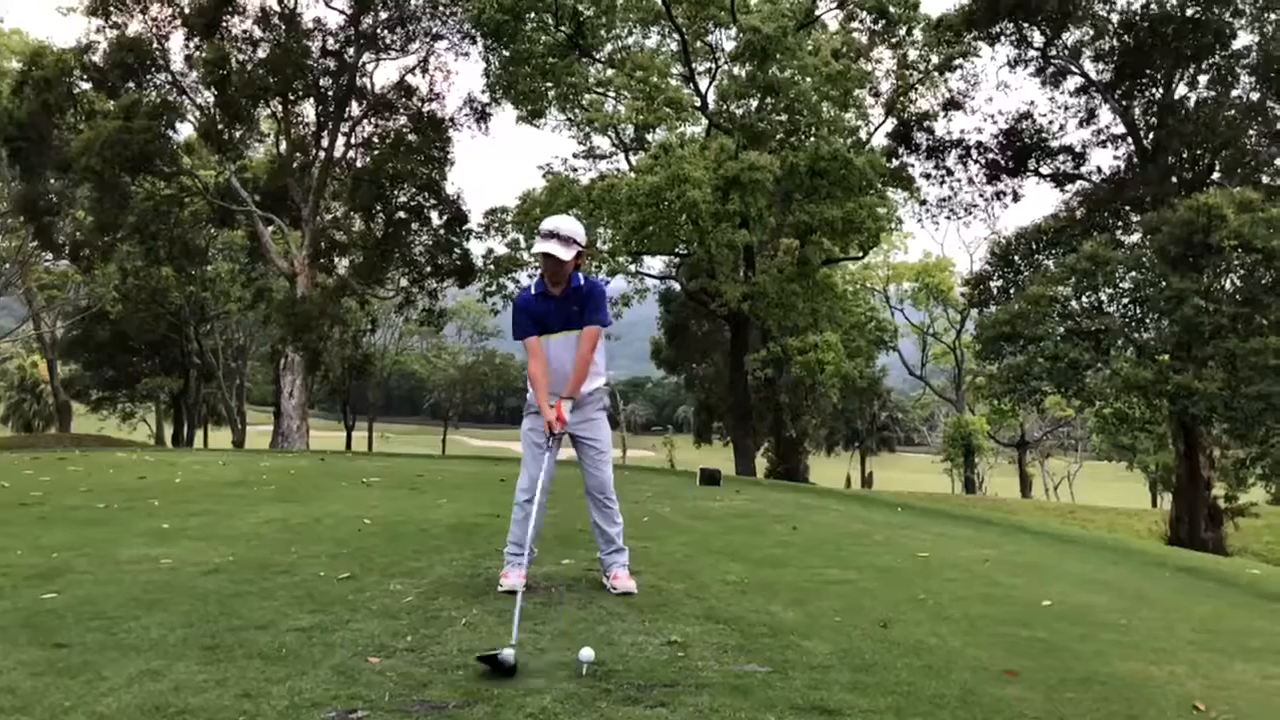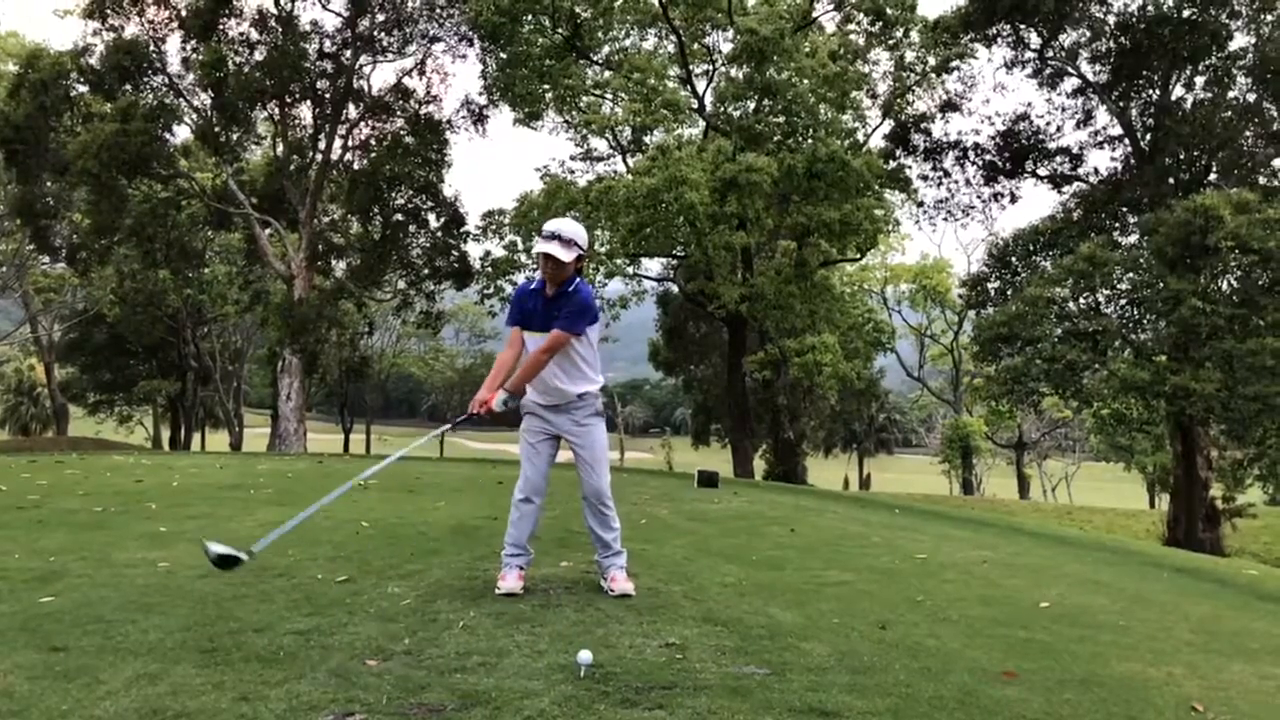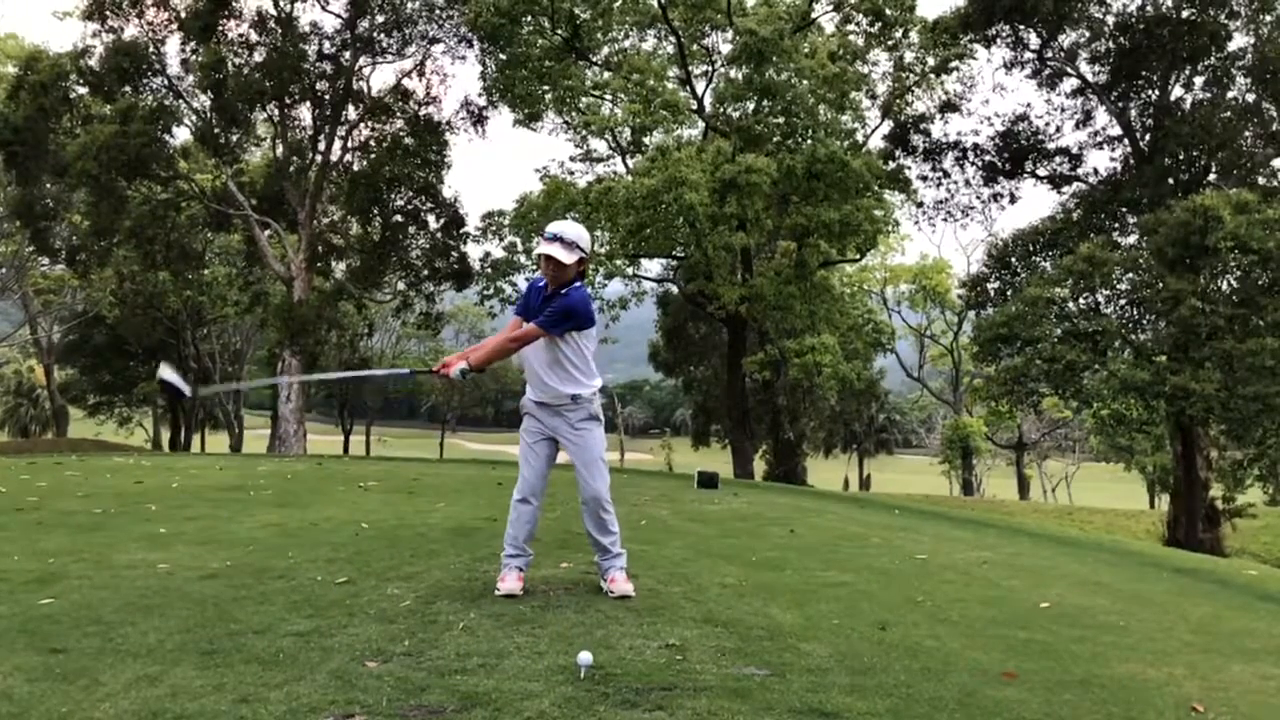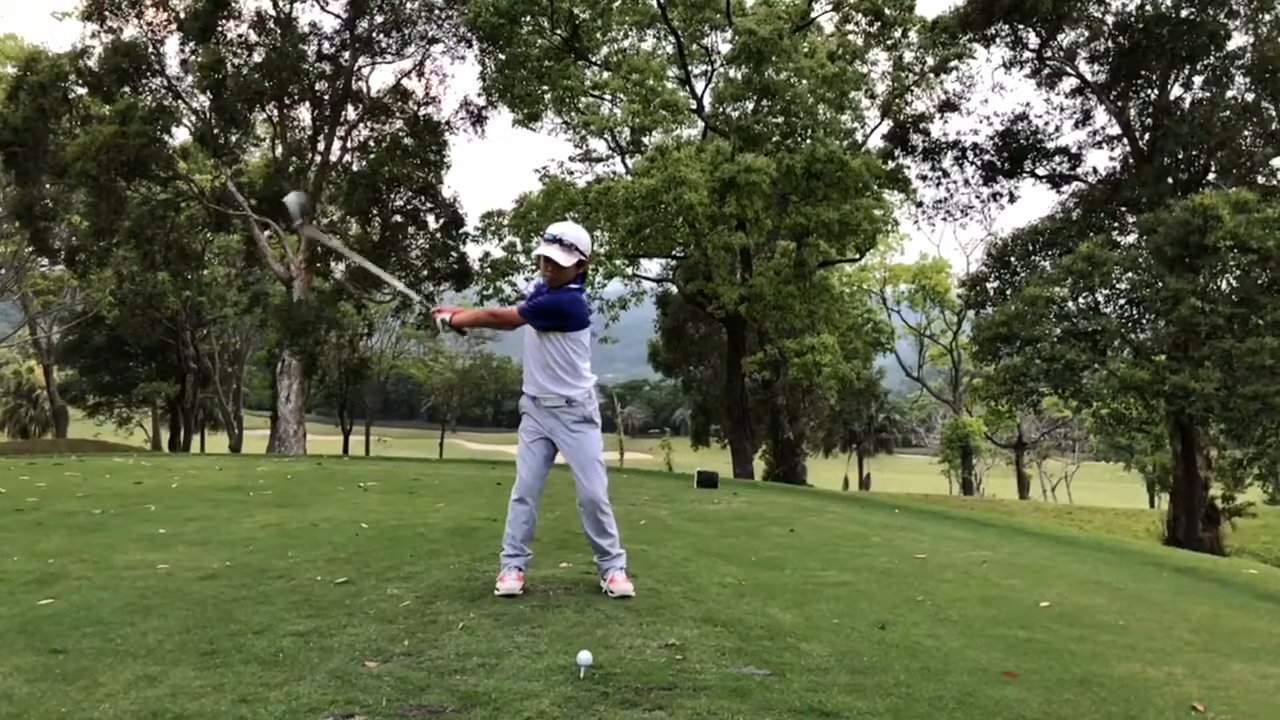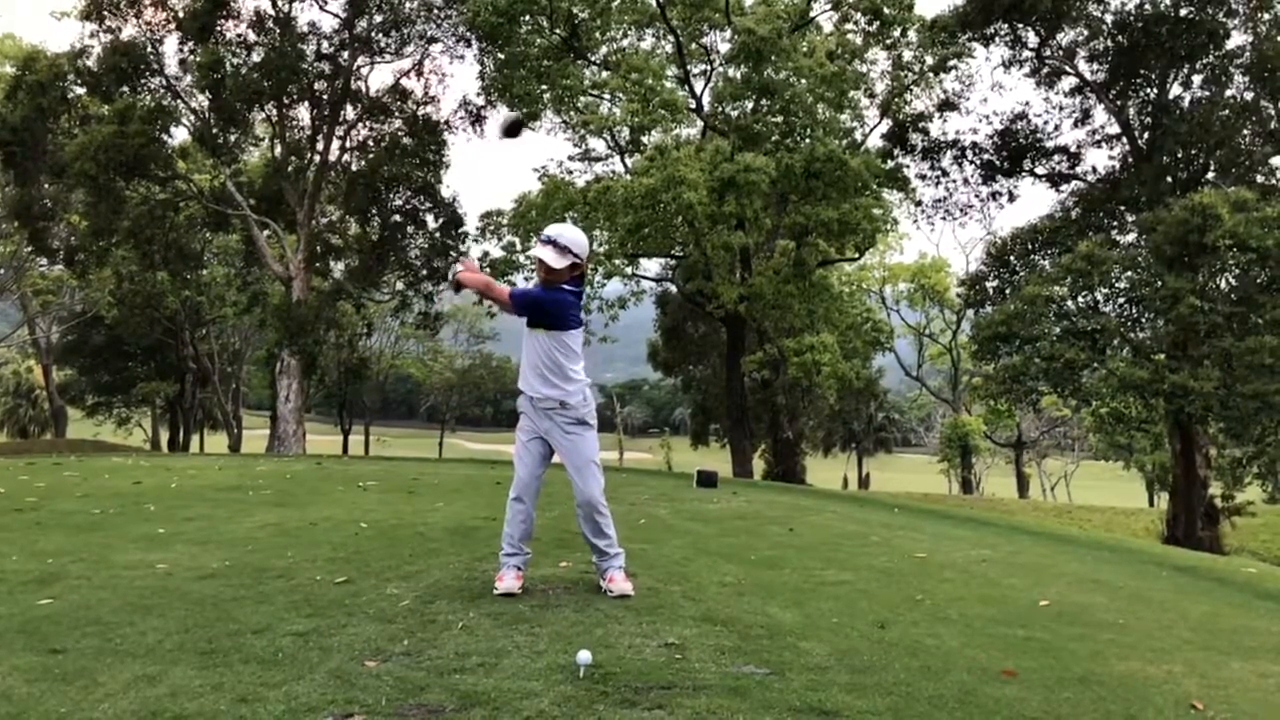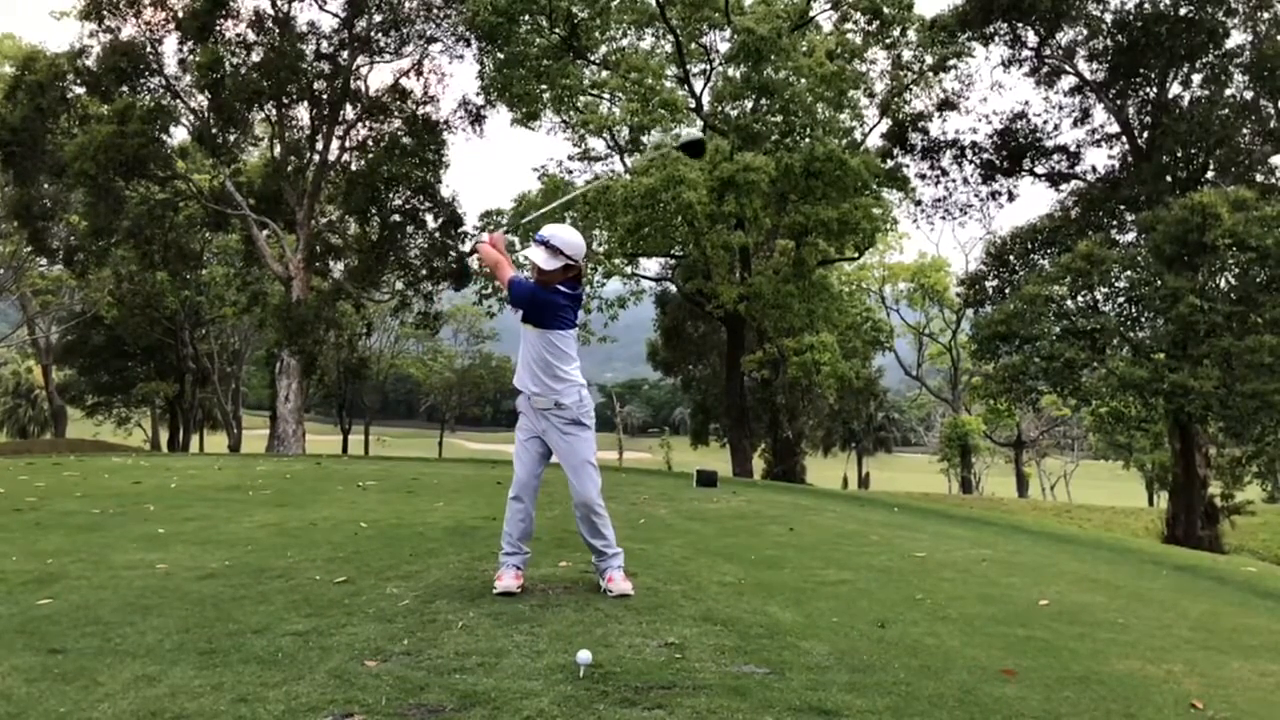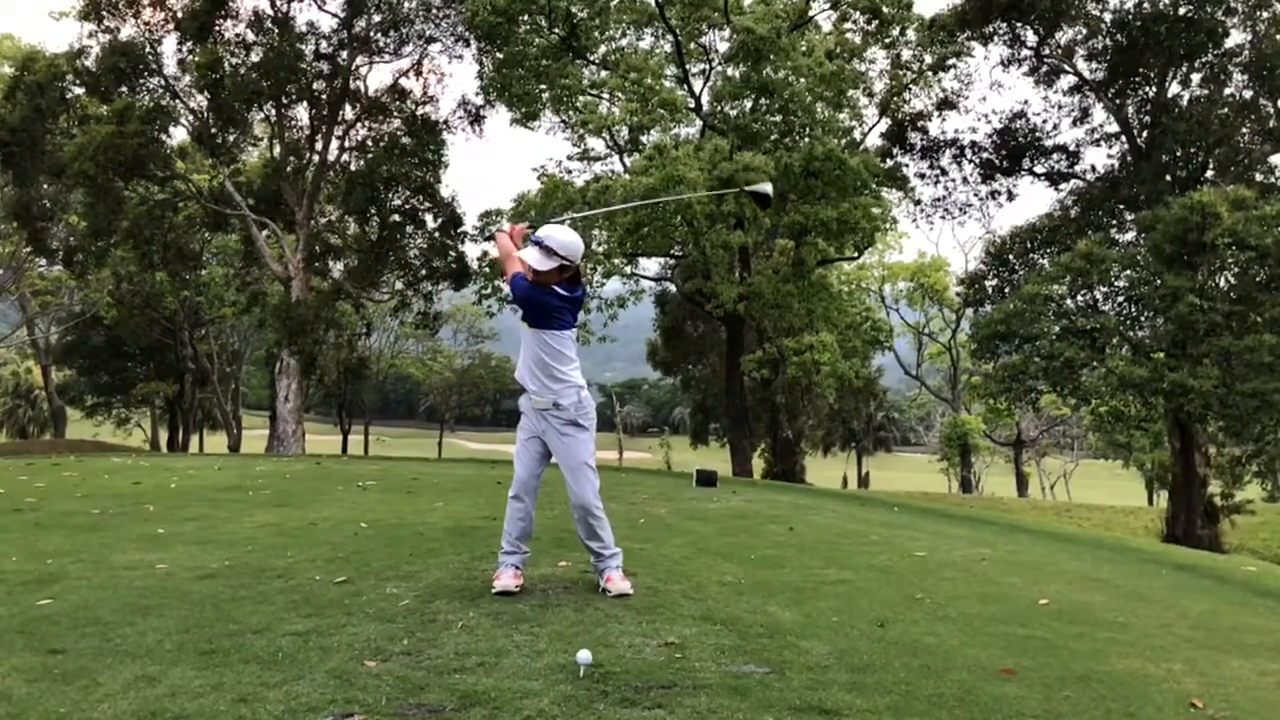
dt=0.7s
person 1, frame 1
left shoulder: (593, 291)
right shoulder: (526, 301)
left elbow: (585, 350)
right elbow: (535, 358)
left wrist: (568, 402)
right wrist: (546, 407)
left hip: (588, 402)
right hip: (542, 404)
left knee: (601, 486)
right knee: (530, 486)
left ankle: (615, 564)
right ankle: (515, 562)
person 1, frame 2
left shoulder: (581, 298)
right shoulder: (524, 293)
left elbow: (545, 353)
right elbow: (512, 349)
left wrist: (504, 394)
right wrist: (487, 388)
left hip: (582, 406)
right hip: (538, 407)
left knee: (597, 489)
right knee: (528, 488)
left ankle: (613, 565)
right ankle: (513, 564)
person 1, frame 3
left shoulder: (575, 302)
right shoulder: (535, 288)
left elbow: (517, 342)
right elbow: (506, 332)
left wrist: (468, 365)
right wrist: (461, 354)
left hip: (578, 409)
right hip: (538, 408)
left knee: (595, 491)
right knee: (527, 489)
left ankle: (612, 567)
right ankle: (514, 565)
person 1, frame 4
left shoulder: (567, 301)
right shoulder: (543, 288)
left elbow: (502, 318)
right elbow: (510, 318)
left wrist: (453, 318)
right wrist: (460, 313)
left hip: (575, 411)
right hip: (536, 407)
left knee: (593, 493)
right knee: (525, 489)
left ankle: (612, 566)
right ankle: (513, 565)
person 1, frame 5
left shoulder: (556, 300)
right shoulder: (547, 289)
left elbow: (496, 292)
left wrist: (464, 274)
right wrist: (474, 275)
left hip: (570, 411)
right hip: (534, 407)
left knee: (589, 493)
right knee: (523, 488)
left ankle: (611, 566)
right ankle: (512, 565)
person 1, frame 6
left shoulder: (548, 299)
right shoulder: (551, 289)
left elbow: (501, 270)
right elbow: (512, 276)
left wrist: (487, 247)
right wrist: (498, 249)
left hip: (568, 411)
right hip: (533, 407)
left knee: (586, 493)
right knee: (522, 488)
left ankle: (611, 566)
right ankle: (512, 564)
person 1, frame 7
left shoulder: (543, 299)
right shoulder: (569, 291)
left elbow: (509, 262)
right elbow: (521, 265)
left wrist: (504, 235)
left hip: (568, 411)
right hip: (534, 407)
left knee: (584, 495)
right knee: (522, 487)
left ankle: (609, 566)
right ankle: (511, 563)
